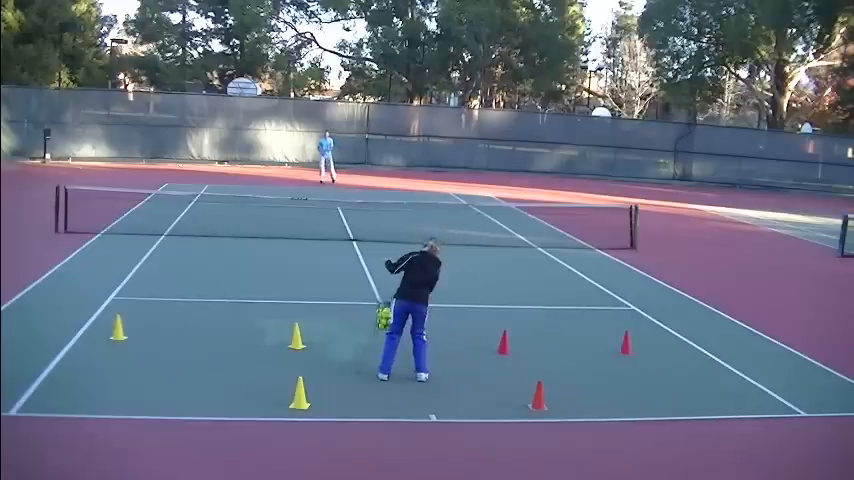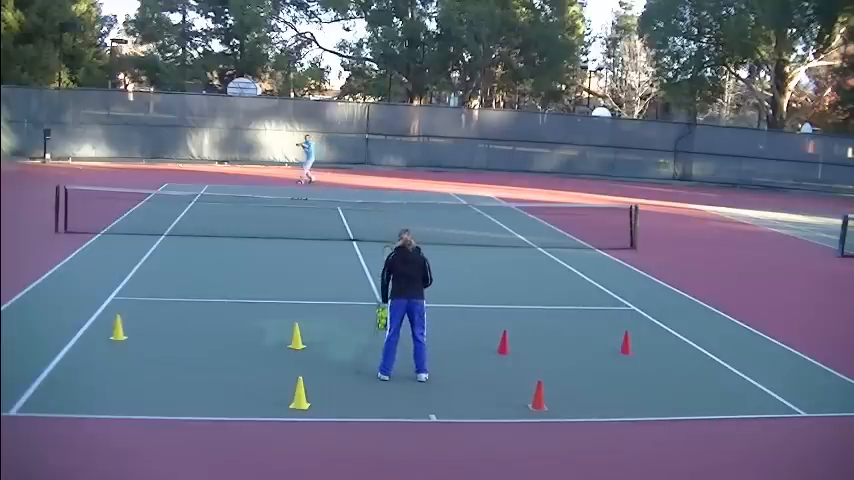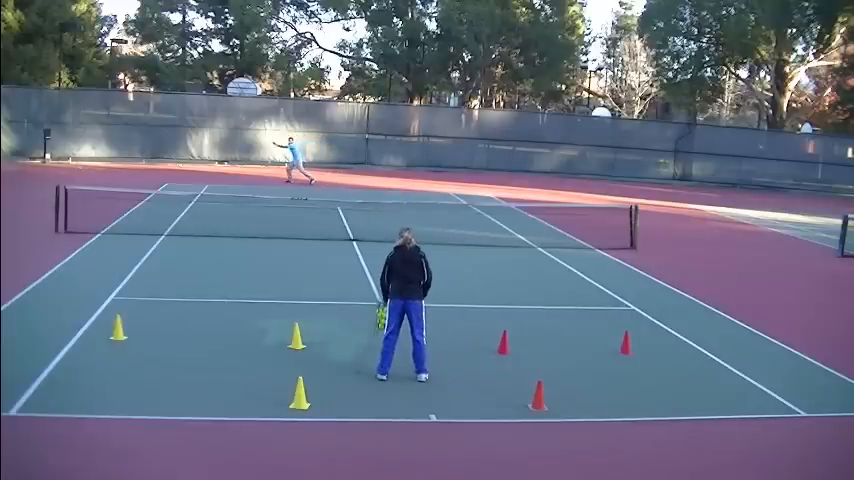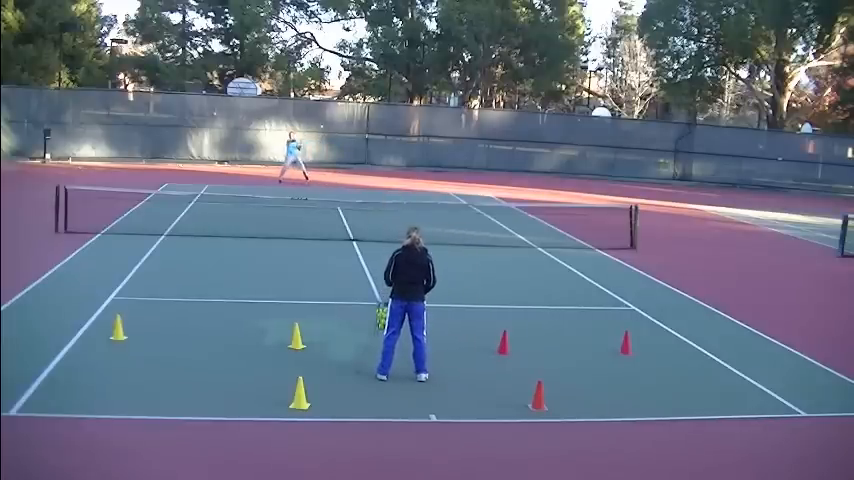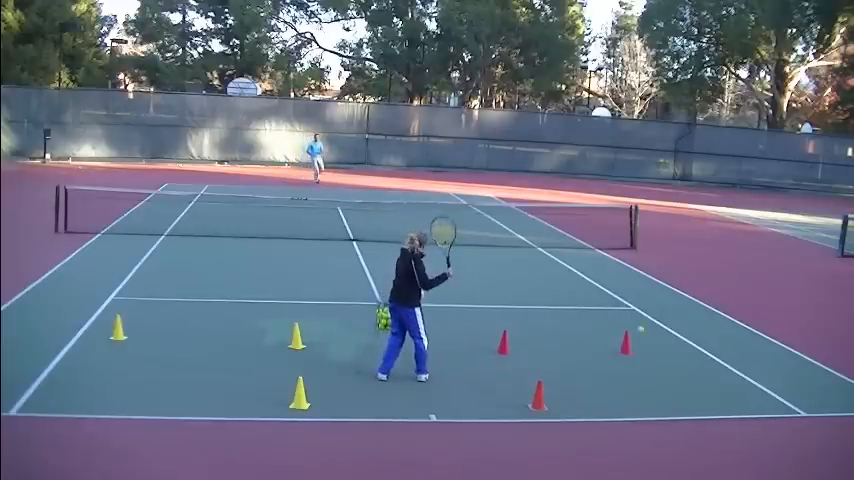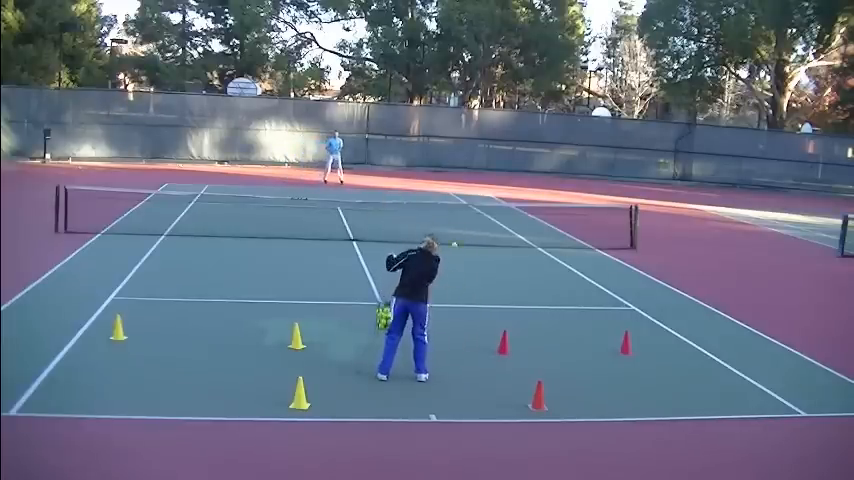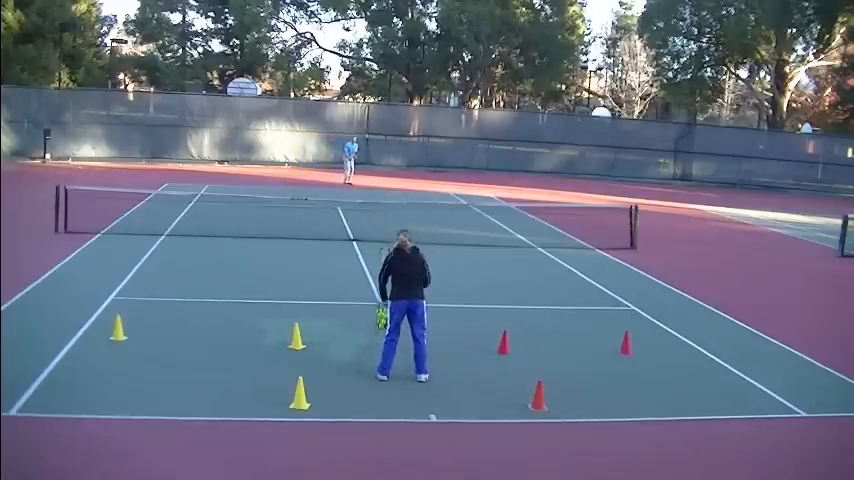
dt=0.7s
person 1, frame 1
left shoulder: (413, 256)
right shoulder: (436, 266)
left elbow: (394, 269)
left wrist: (388, 262)
left hip: (402, 300)
right hip: (421, 304)
left knee: (393, 334)
right knee: (419, 336)
left ankle: (384, 371)
right ankle: (421, 372)
person 1, frame 2
left shoulder: (392, 256)
right shoulder: (421, 257)
left elbow: (385, 279)
right elbow: (428, 281)
left wrist: (384, 298)
left hip: (397, 299)
right hip: (417, 300)
left knee: (392, 335)
right knee: (419, 336)
left ankle: (384, 372)
right ankle: (422, 372)
person 1, frame 3
left shoulder: (392, 256)
right shoulder: (420, 255)
left elbow: (384, 279)
right elbow: (427, 279)
left wrist: (386, 296)
right wrist: (422, 294)
left hip: (396, 299)
right hip: (415, 300)
left knee: (390, 336)
right knee: (418, 336)
left ankle: (382, 371)
right ankle: (421, 372)
person 1, frame 4
left shoulder: (398, 254)
right shoulder: (426, 257)
left elbow: (388, 277)
right elbow: (431, 282)
left hip: (398, 299)
right hip: (417, 301)
left knee: (391, 335)
right knee: (419, 336)
left ankle: (383, 371)
right ankle: (421, 372)
person 1, frame 5
left shoulder: (403, 257)
right shoulder: (415, 260)
right elbow: (425, 284)
right wrist: (445, 276)
left hip: (395, 302)
right hip: (409, 305)
left knee: (396, 336)
right knee: (420, 338)
left ankle: (383, 371)
right ankle: (422, 373)
person 1, frame 6
left shoulder: (411, 254)
right shoulder: (434, 263)
left elbow: (391, 267)
left wrist: (391, 257)
left hip: (401, 299)
right hip: (420, 302)
left knee: (393, 335)
right knee: (420, 337)
left ankle: (383, 371)
right ankle: (421, 373)
person 1, frame 7
left shoulder: (391, 257)
right shoulder: (419, 257)
left elbow: (382, 281)
right elbow: (426, 280)
left wrist: (384, 298)
left hip: (397, 300)
right hip: (417, 300)
left knee: (391, 336)
right knee: (419, 336)
left ankle: (383, 372)
right ankle: (421, 373)
